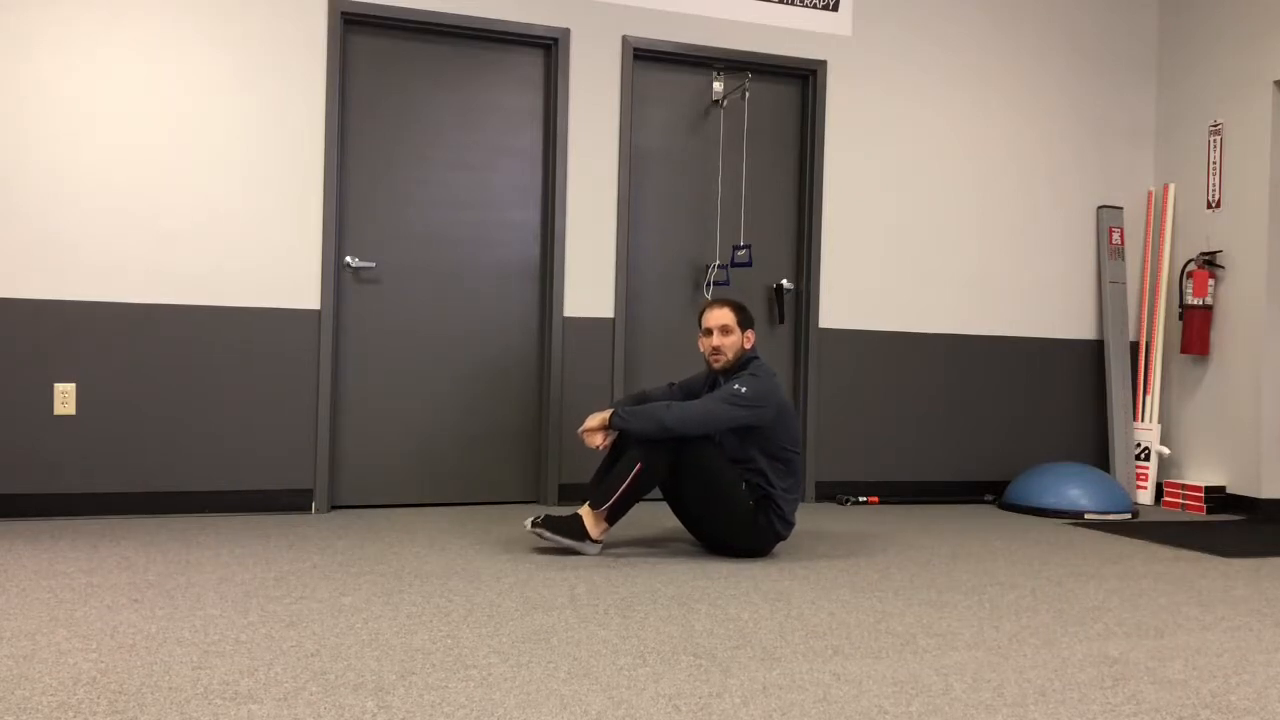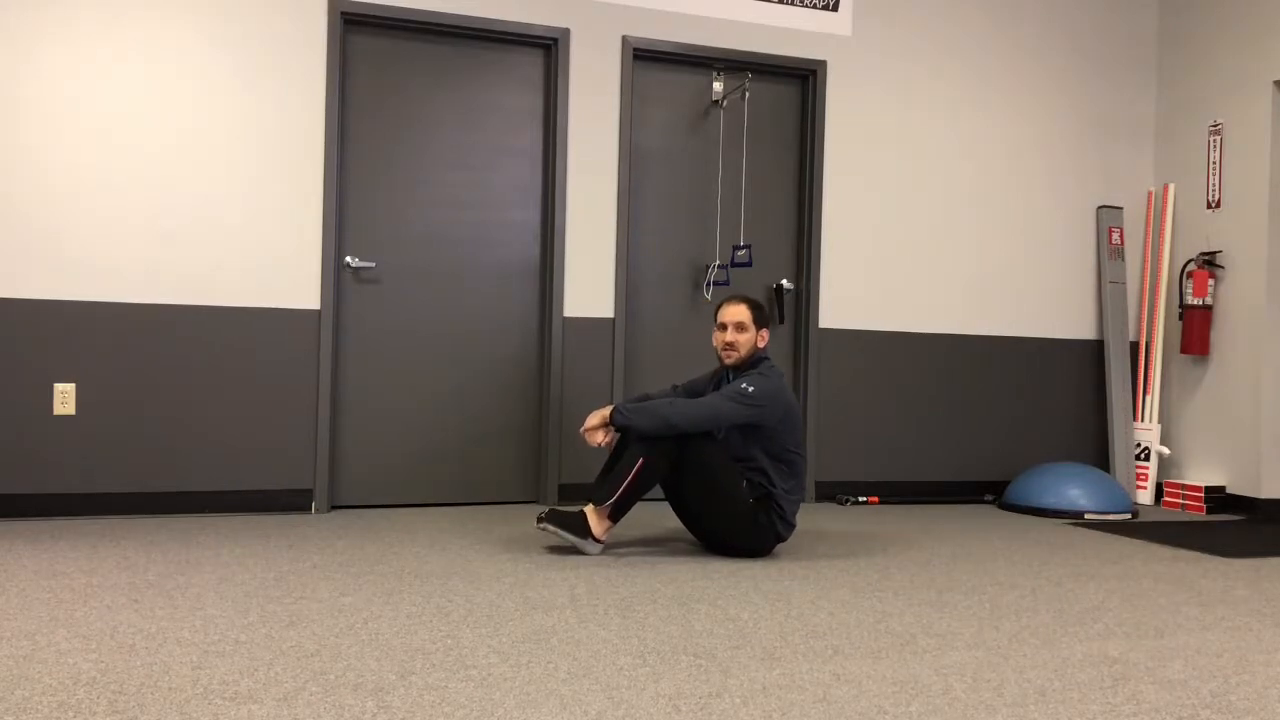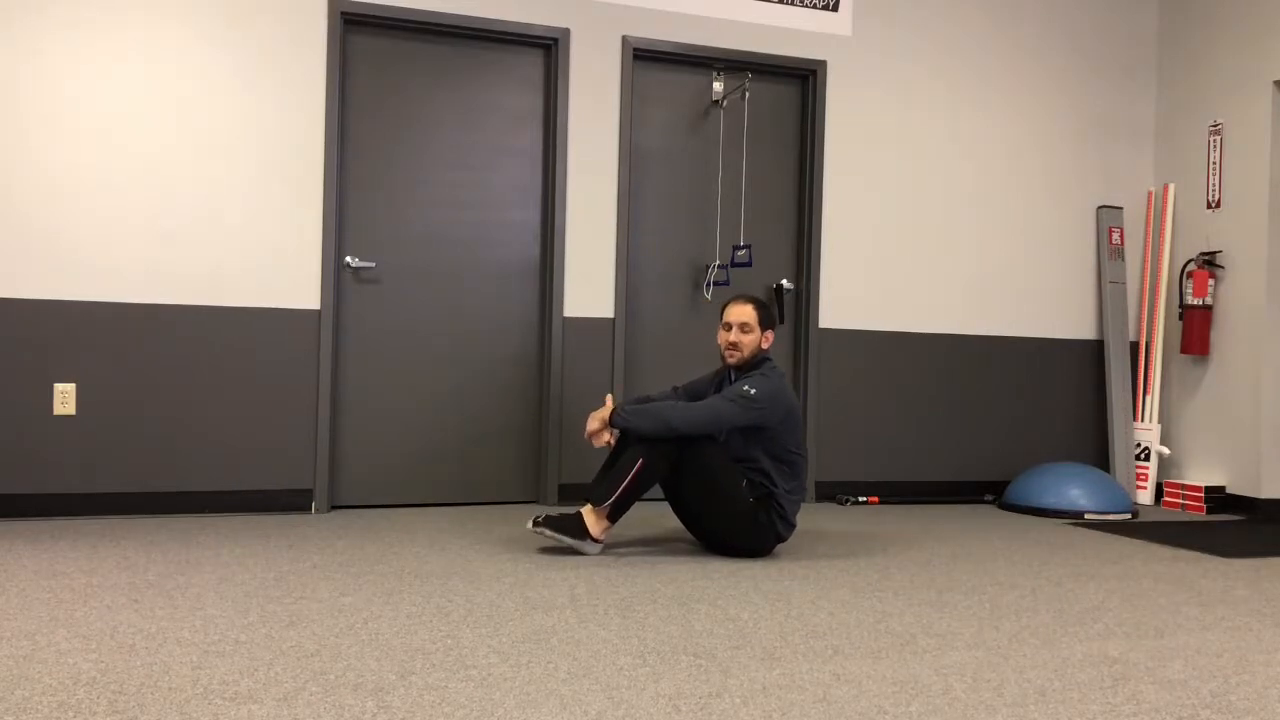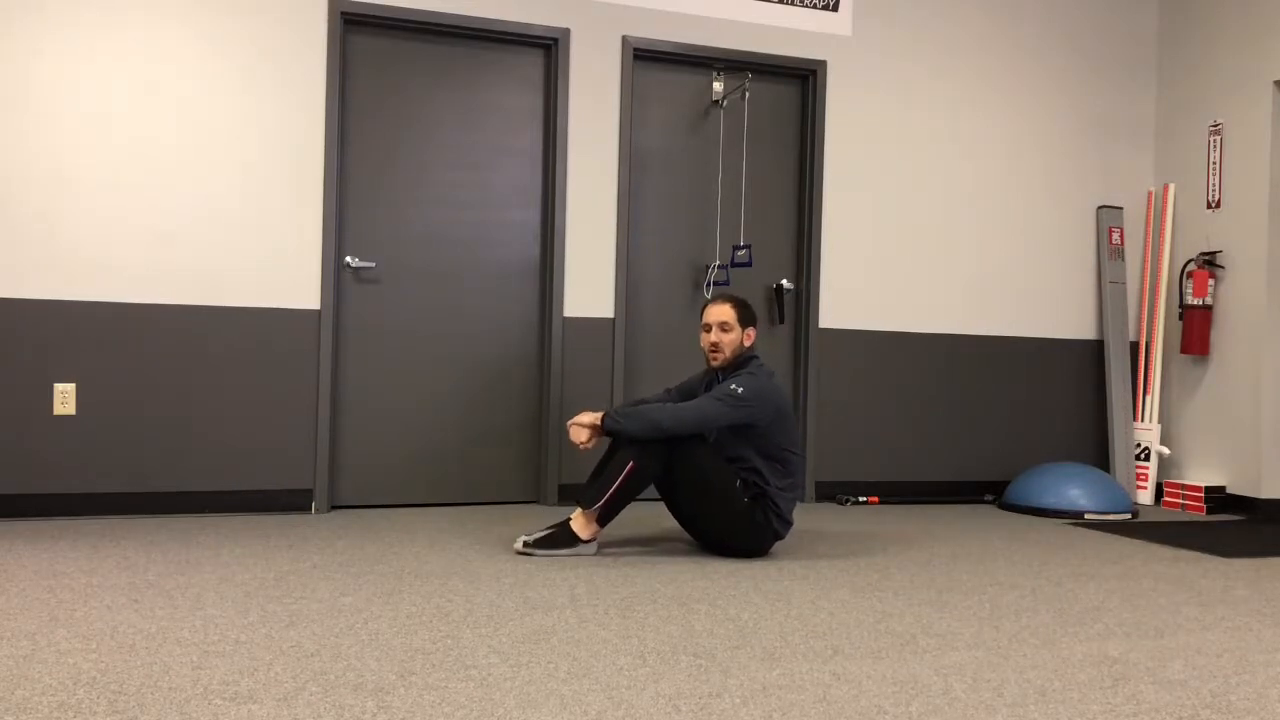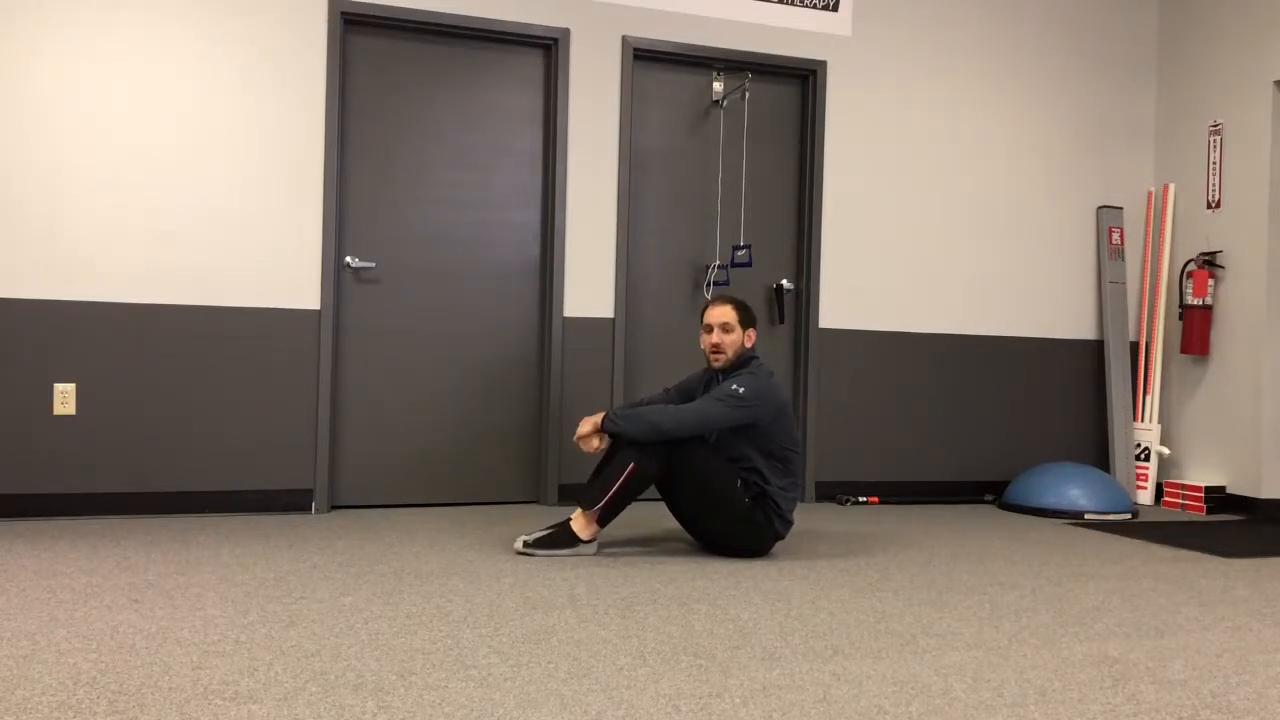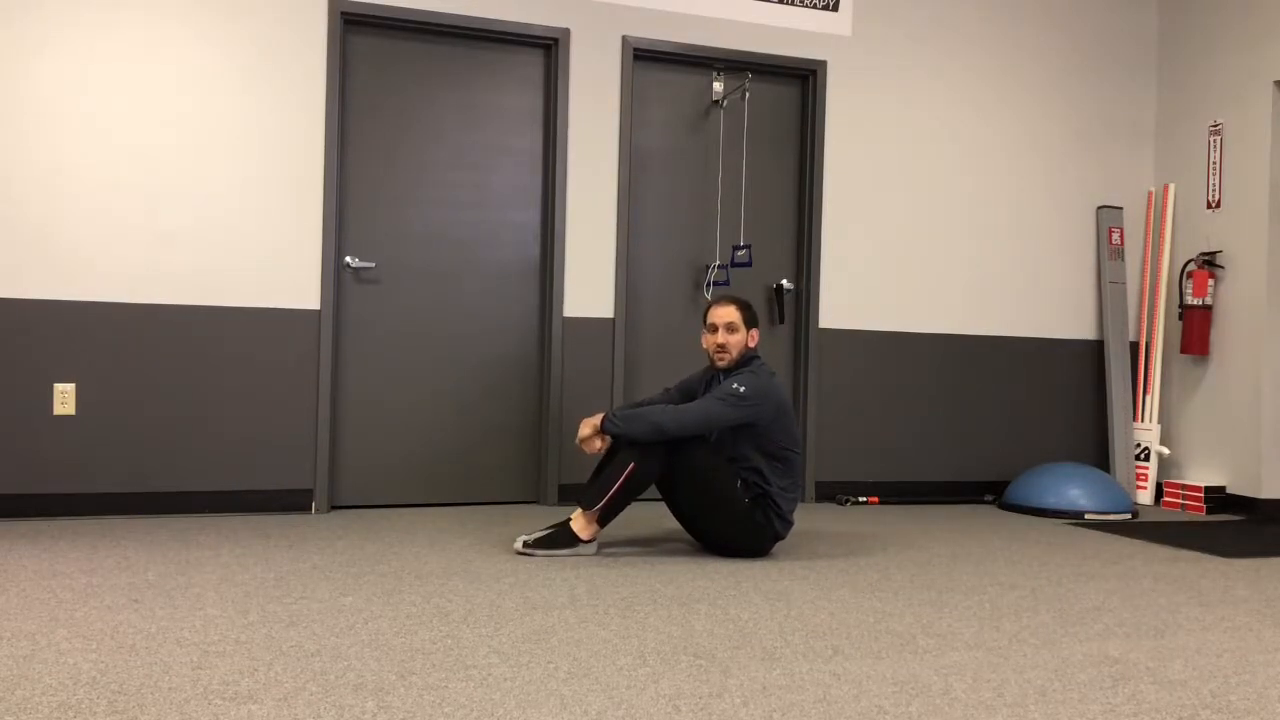
dt=0.5s
person 1, frame 1
left shoulder: (757, 387)
right shoulder: (717, 378)
left elbow: (681, 418)
right elbow: (653, 398)
left wrist: (611, 417)
right wrist: (608, 423)
left hip: (757, 524)
right hip: (727, 510)
left knee: (666, 432)
right knee: (640, 428)
left ankle: (591, 525)
right ankle: (590, 516)
person 1, frame 2
left shoulder: (764, 388)
right shoulder: (725, 376)
left elbow: (686, 414)
right elbow: (665, 398)
left wrist: (611, 414)
right wrist: (611, 420)
left hip: (759, 523)
right hip: (729, 509)
left knee: (670, 428)
right knee: (645, 426)
left ankle: (595, 524)
right ankle: (593, 515)
person 1, frame 3
left shoulder: (766, 389)
right shoulder: (727, 377)
left elbow: (688, 418)
right elbow: (667, 400)
left wrist: (613, 415)
right wrist: (612, 417)
left hip: (759, 524)
right hip: (729, 509)
left knee: (670, 430)
right knee: (654, 426)
left ankle: (593, 525)
right ankle: (591, 517)
person 1, frame 4
left shoulder: (754, 388)
right shoulder: (715, 378)
left elbow: (675, 418)
right elbow: (655, 404)
left wrist: (603, 419)
right wrist: (599, 424)
left hip: (755, 523)
right hip: (726, 510)
left knee: (659, 433)
right knee: (642, 428)
left ankle: (583, 528)
right ankle: (580, 521)
person 1, frame 5
left shoulder: (755, 387)
right shoulder: (714, 377)
left elbow: (676, 420)
right elbow: (654, 404)
left wrist: (604, 420)
right wrist: (605, 426)
left hip: (756, 523)
right hip: (725, 508)
left knee: (660, 435)
right knee: (643, 431)
left ankle: (583, 530)
right ankle: (582, 519)
person 1, frame 6
left shoulder: (755, 387)
right shoulder: (714, 376)
left elbow: (677, 420)
right elbow: (655, 404)
left wrist: (603, 421)
right wrist: (606, 426)
left hip: (757, 523)
right hip: (725, 512)
left knee: (661, 435)
right knee: (642, 430)
left ankle: (582, 529)
right ankle: (580, 520)
